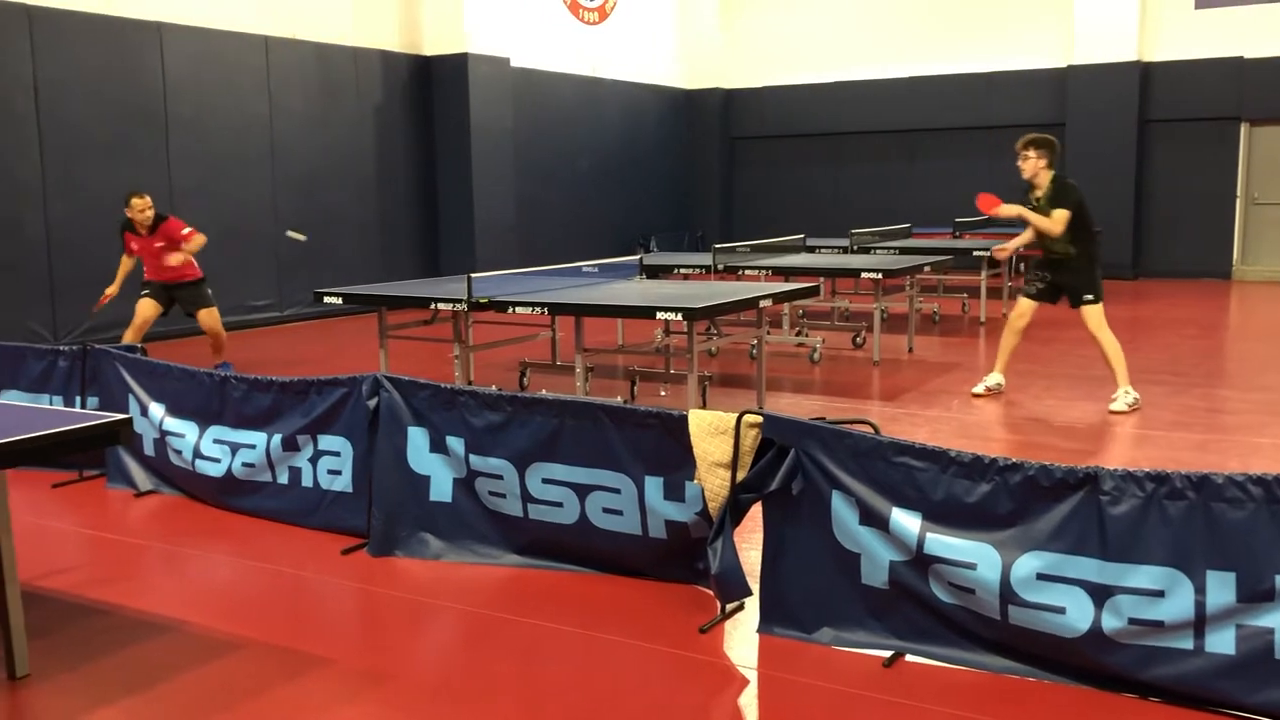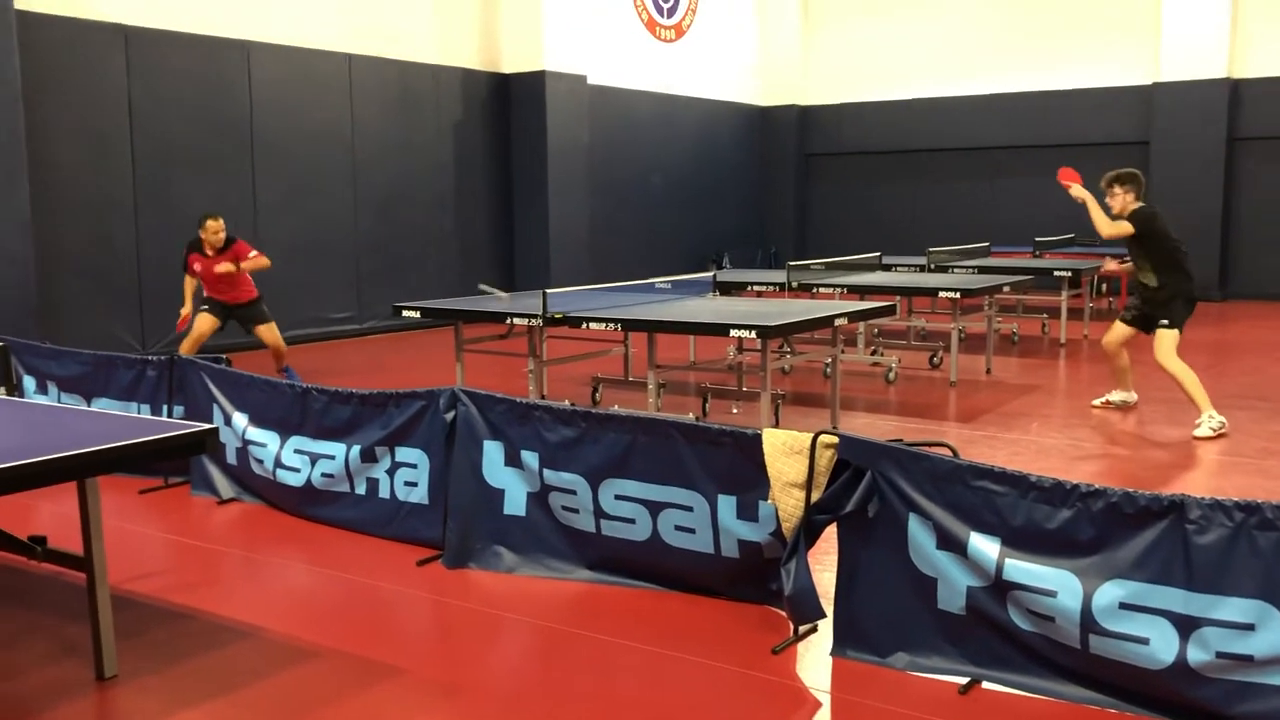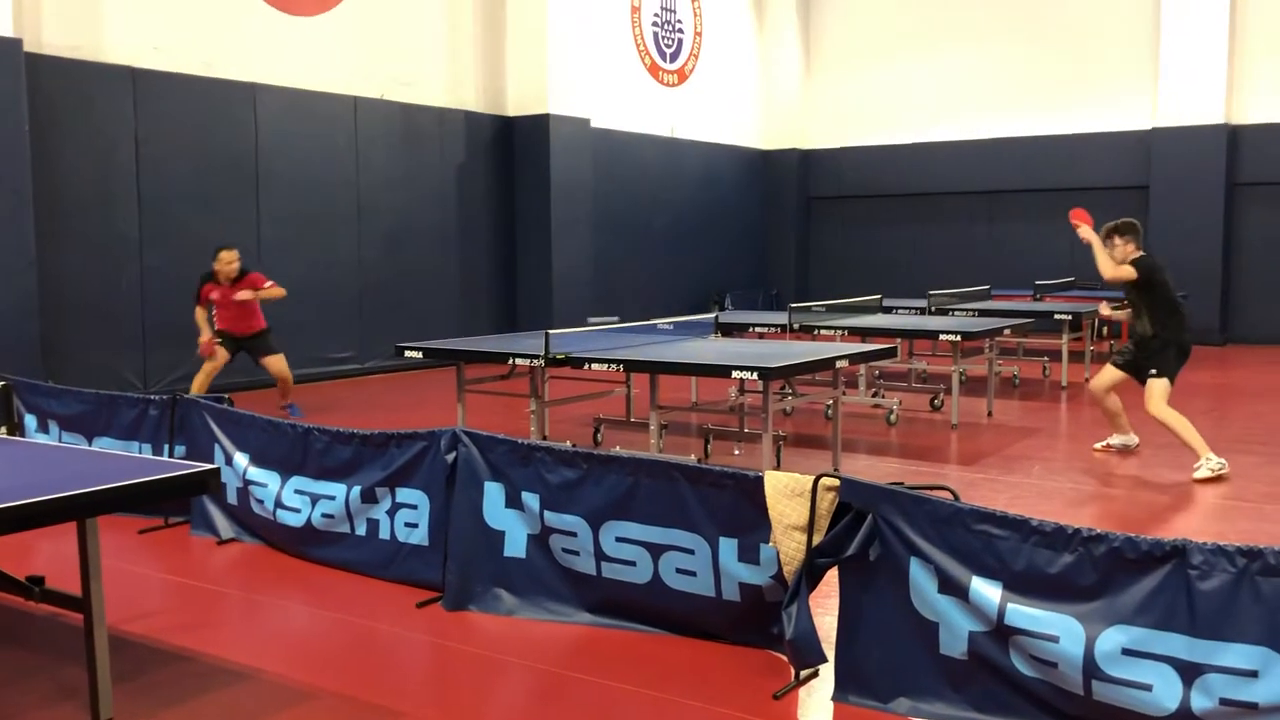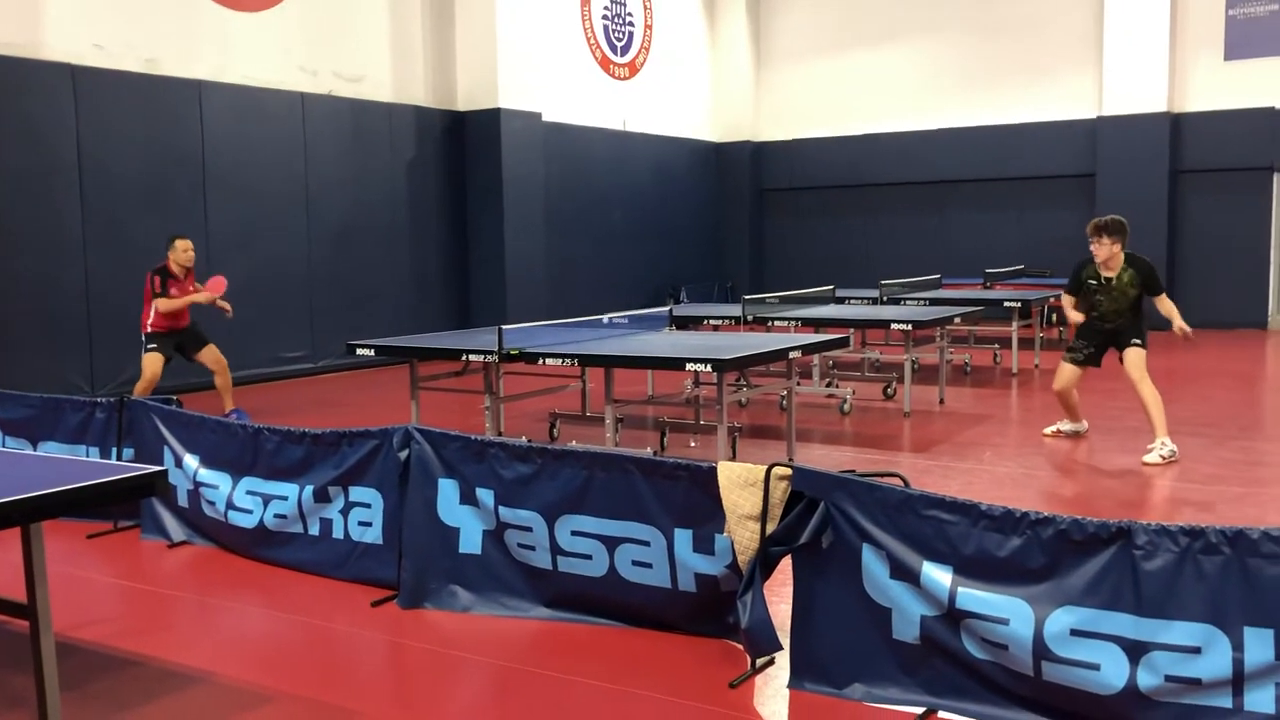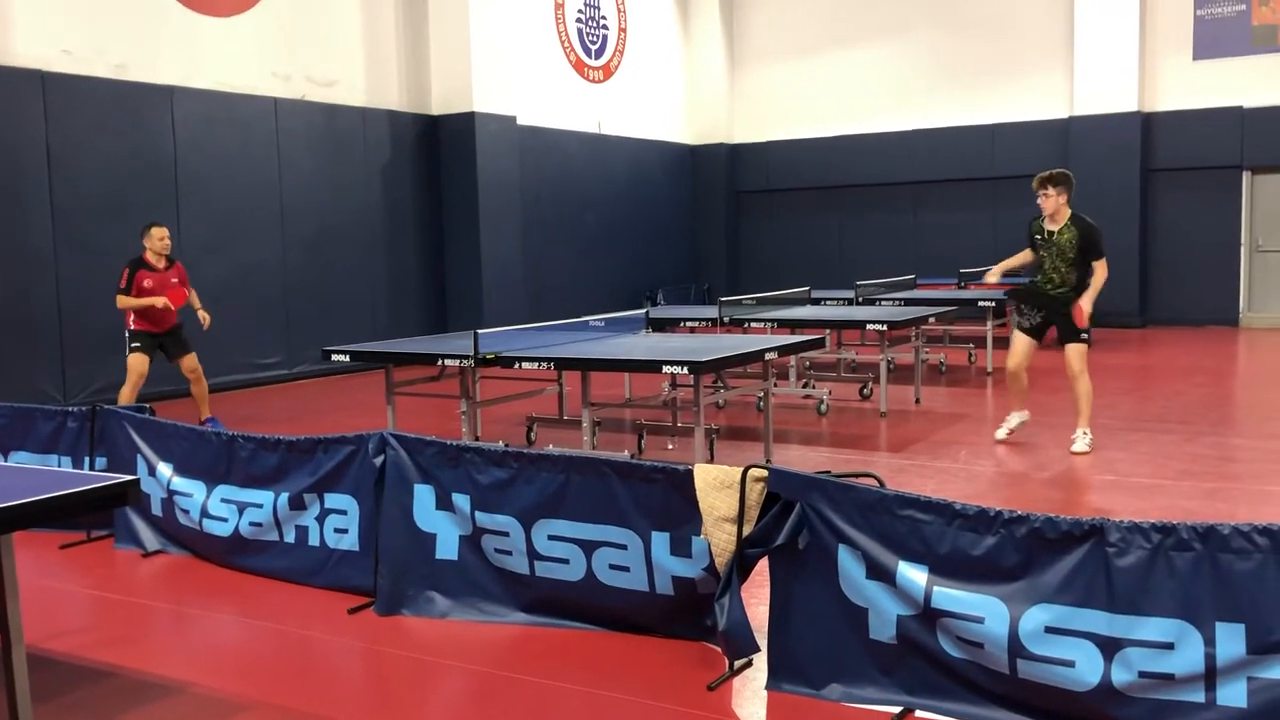
dt=1s
person 1, frame 1
left shoulder: (1064, 188)
right shoulder: (1032, 192)
left elbow: (1055, 228)
left wrist: (1021, 212)
right wrist: (1013, 245)
left hip: (1081, 265)
right hip: (1050, 262)
left knee: (1096, 327)
right knee: (1016, 319)
left ankle: (1126, 391)
right ankle: (996, 377)
person 1, frame 2
left shoulder: (1145, 216)
right shoulder: (1135, 220)
left elbow: (1107, 231)
left wrist: (1086, 198)
right wrist: (1119, 267)
left hip: (1175, 295)
right hip: (1150, 293)
left knee: (1164, 356)
right knee: (1111, 342)
left ankle: (1211, 417)
right ankle: (1125, 394)
person 1, frame 3
left shoulder: (1146, 264)
right shoulder: (1134, 270)
left elbow: (1109, 273)
left wrist: (1093, 238)
right wrist: (1112, 314)
left hip: (1169, 345)
right hip: (1146, 343)
left knee: (1155, 407)
right knee: (1098, 386)
left ankle: (1211, 459)
right ankle: (1125, 437)
person 1, frame 4
left shoulder: (1141, 267)
right shoulder: (1085, 268)
left elbow: (1161, 299)
right elbow: (1067, 297)
left wrist: (1176, 319)
right wrist: (1070, 313)
left hip: (1128, 326)
right hip: (1092, 328)
left knee: (1137, 375)
right knee: (1061, 386)
left ankle: (1164, 444)
right ankle: (1075, 424)
person 1, frame 5
left shoulder: (1085, 229)
right shoulder: (1037, 224)
left elbow: (1100, 268)
left wrist: (1089, 296)
right wrist: (1000, 267)
left hip: (1071, 302)
right hip: (1037, 299)
left knee: (1077, 368)
right knee: (1014, 364)
left ankle: (1083, 432)
right ankle: (1017, 413)
person 2, frame 1
left shoulder: (168, 224)
right shoulder: (127, 229)
left elbow: (199, 238)
right elbow: (129, 256)
left wrist: (185, 253)
right wrist: (116, 284)
left hip: (189, 281)
right hip: (157, 283)
left knee: (214, 328)
right knee: (140, 322)
left ankle: (220, 363)
person 2, frame 2
left shoulder: (235, 245)
right shoulder: (192, 250)
left elbow: (264, 262)
right elbow: (190, 277)
left wrist: (235, 267)
right wrist: (188, 304)
left hip: (246, 301)
right hip: (216, 301)
left knee: (276, 344)
right knee: (197, 334)
left ankle: (283, 369)
person 2, frame 3
left shoulder: (248, 277)
right shoulder: (205, 282)
left elbow: (280, 292)
right elbow: (200, 309)
left wrist: (254, 295)
right wrist: (205, 332)
left hip: (256, 333)
right hip: (225, 334)
left knee: (283, 374)
right knee: (209, 369)
left ankle: (286, 404)
person 2, frame 4
left shoulder: (188, 272)
right shoulder: (158, 275)
right elbow: (162, 307)
left wrist: (216, 301)
right wrist: (194, 298)
left hip: (185, 328)
right hip: (158, 332)
left knee: (220, 364)
right knee: (150, 376)
left ankle: (230, 410)
person 2, frame 5
left shoulder: (175, 266)
right shoulder: (133, 269)
left elbow: (188, 290)
right elbow: (121, 302)
left wrist: (199, 309)
right wrist: (153, 301)
left hip: (170, 329)
right hip: (141, 331)
left knee: (195, 372)
right knee: (136, 375)
left ankle: (206, 419)
